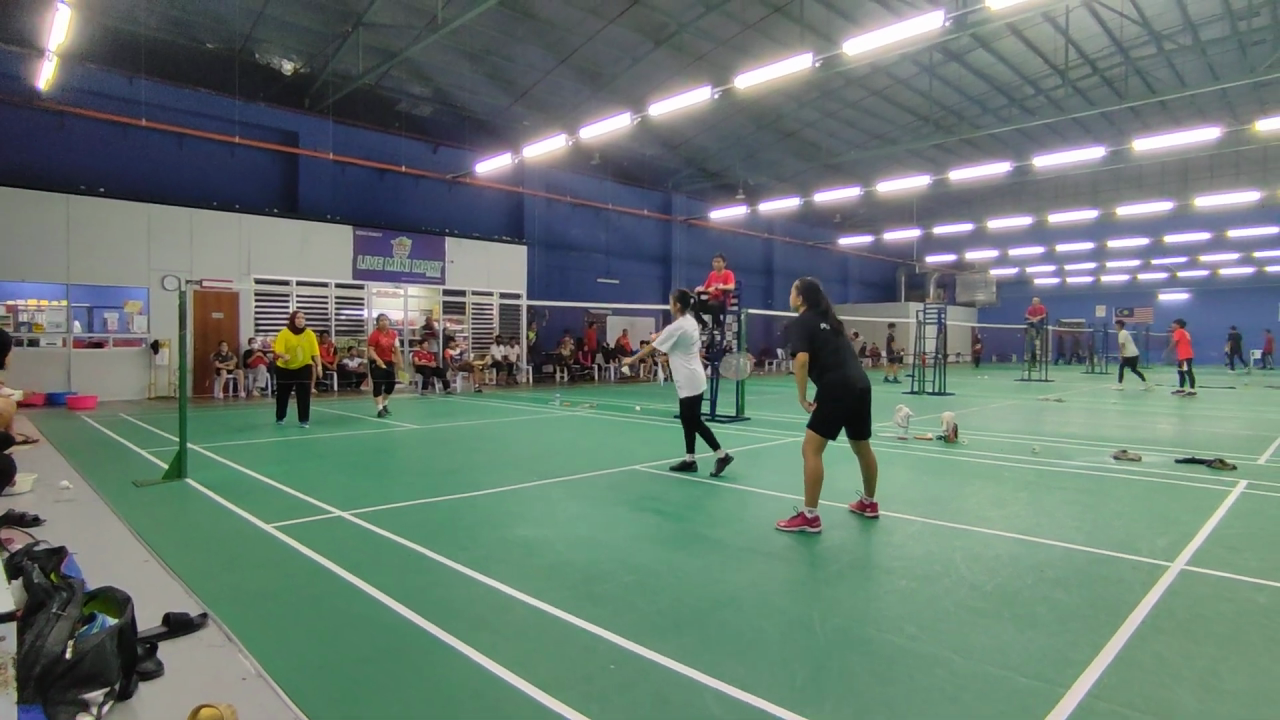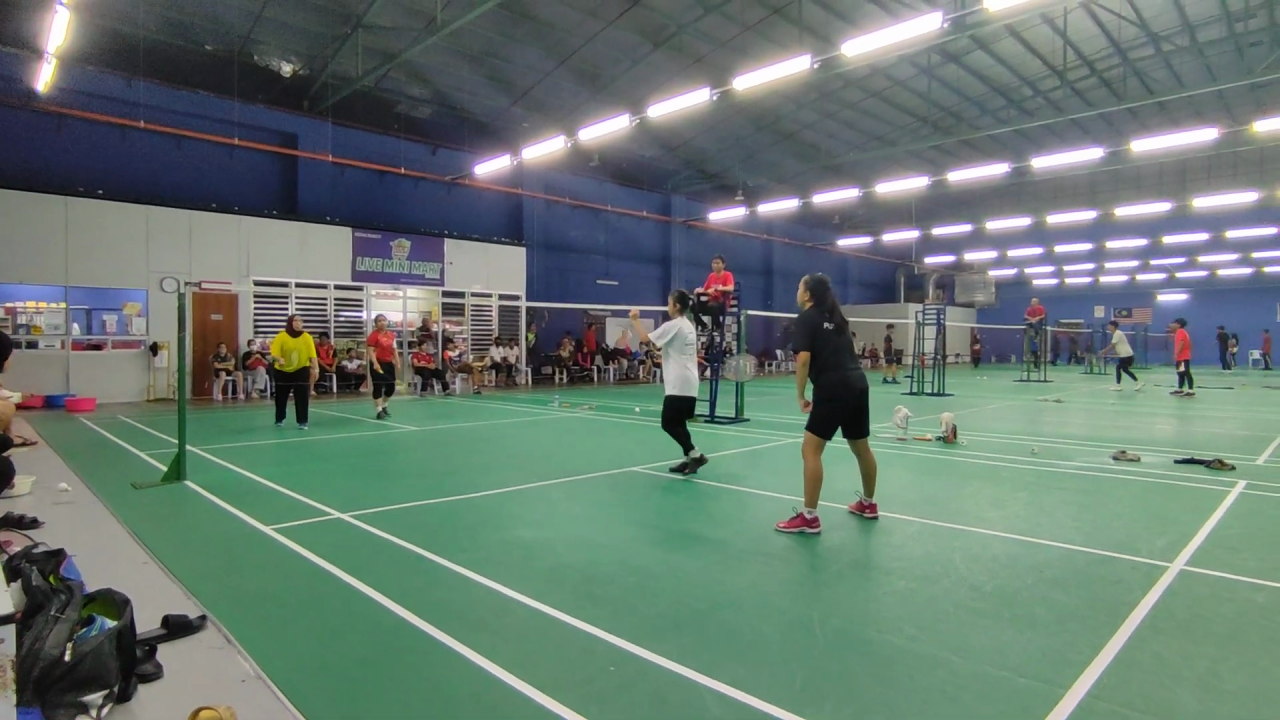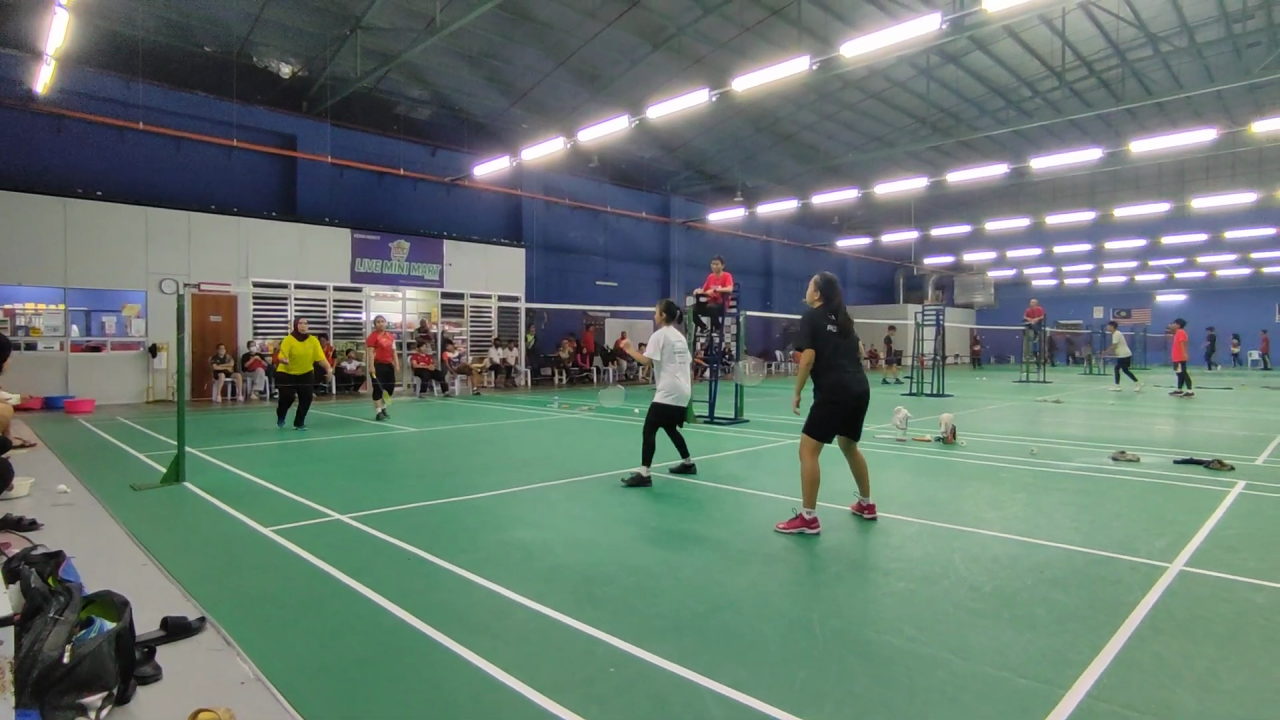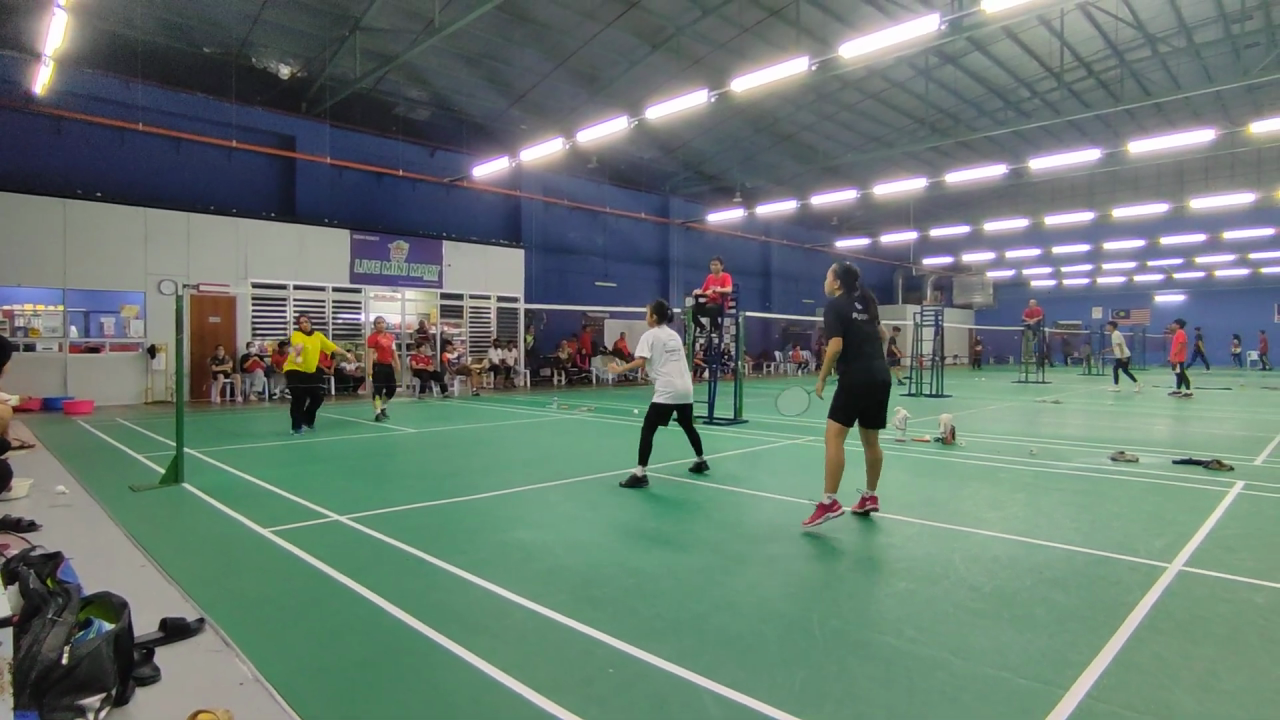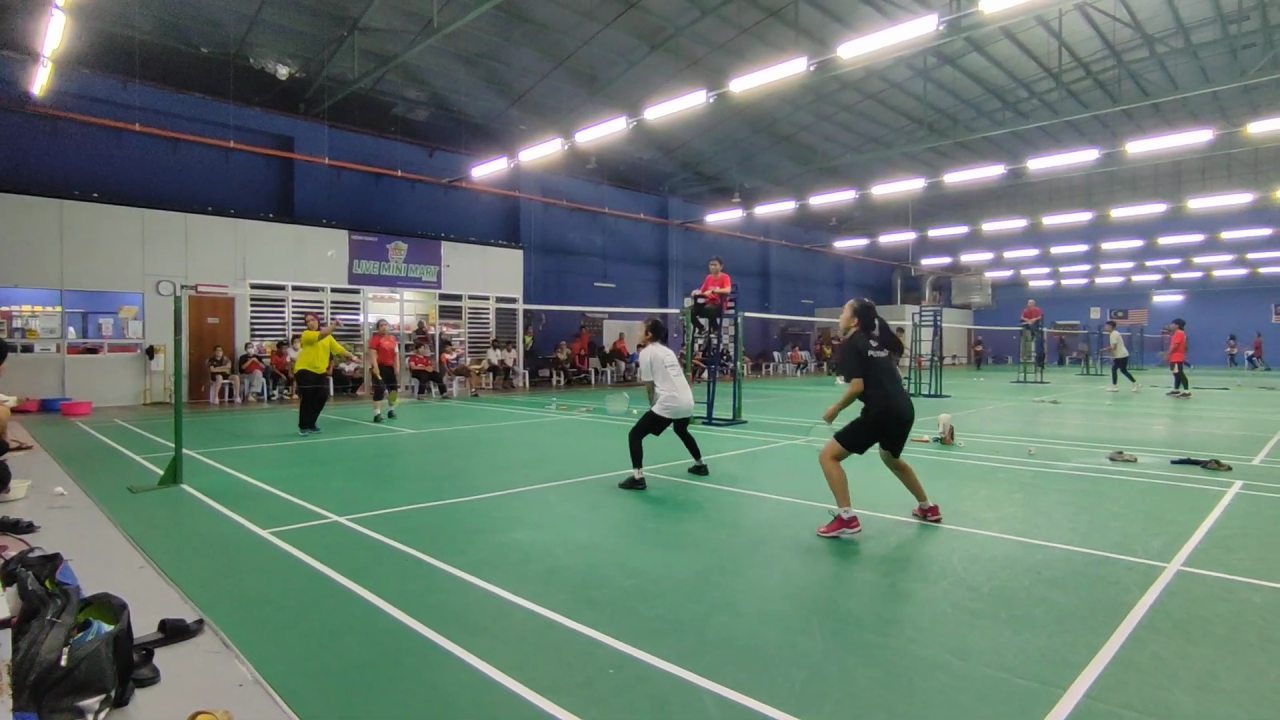
dt=0.3s
person 1, frame 1
left shoulder: (802, 322)
right shoulder: (828, 319)
left elbow: (802, 360)
left wrist: (802, 397)
left hip: (836, 389)
right hip: (861, 385)
left knee: (811, 450)
right knee: (862, 447)
left ankle: (810, 516)
right ankle: (869, 502)
person 1, frame 2
left shoulder: (806, 318)
right shoulder: (835, 317)
left elbow: (804, 359)
left wrist: (800, 395)
left hip: (833, 390)
right hip: (858, 385)
left knee: (811, 450)
right knee: (861, 448)
left ankle: (809, 517)
right ankle: (868, 503)
person 1, frame 3
left shoulder: (811, 317)
right shoulder: (842, 318)
left elbow: (808, 358)
right elbow: (857, 352)
left wrist: (797, 392)
left hip: (833, 391)
right hip: (860, 388)
left knee: (808, 451)
right knee: (848, 446)
left ankle: (808, 518)
right ankle: (866, 504)
person 1, frame 4
left shoulder: (835, 305)
right shoulder: (864, 304)
left elbow: (835, 345)
right elbow: (882, 336)
left wrist: (821, 378)
left hip: (855, 378)
right hip: (881, 377)
left knee: (834, 437)
right knee: (870, 439)
left ankle: (829, 502)
right ankle: (869, 497)
person 1, frame 5
left shoulder: (850, 346)
right shoulder: (877, 341)
left elbow: (856, 387)
left wrist: (835, 409)
left hip: (882, 413)
right hip: (903, 410)
left knee: (828, 455)
right knee: (892, 460)
left ankle: (846, 518)
right ankle: (928, 507)
person 2, frame 1
left shoulder: (677, 328)
right shoulder: (691, 322)
left elbow: (652, 348)
left wrist: (632, 359)
right wrist: (658, 335)
left hip: (689, 383)
right hip: (693, 380)
left knee: (695, 422)
right knee: (687, 420)
left ankle: (722, 455)
right ankle: (690, 460)
person 2, frame 2
left shoulder: (673, 326)
right shoulder: (688, 325)
left elbow: (646, 338)
left wrist: (635, 320)
left hip: (679, 384)
right hip: (688, 383)
left knee: (668, 423)
right knee: (678, 423)
left ankle: (695, 455)
right ankle: (689, 459)
person 2, frame 3
left shoulder: (660, 335)
right shoulder: (680, 336)
left elbow: (646, 360)
left wrist: (629, 349)
left hip: (669, 392)
right hip: (683, 391)
left knee: (649, 430)
right knee: (671, 428)
left ankle: (644, 473)
right ankle: (688, 463)
person 2, frame 4
left shoulder: (650, 335)
right shoulder: (674, 335)
left elbow: (640, 361)
left wrist: (620, 369)
left hip: (667, 391)
right hip: (685, 389)
left knee: (647, 430)
right knee: (687, 425)
left ankle: (640, 474)
right ankle: (701, 461)
person 2, frame 5
left shoulder: (646, 352)
right shoulder: (666, 351)
left elbow: (648, 385)
left wrist: (651, 404)
right wrist: (657, 402)
left hip: (669, 404)
right hip: (687, 402)
left knee: (635, 435)
right knee: (681, 431)
left ankle: (638, 477)
right ankle: (700, 464)
